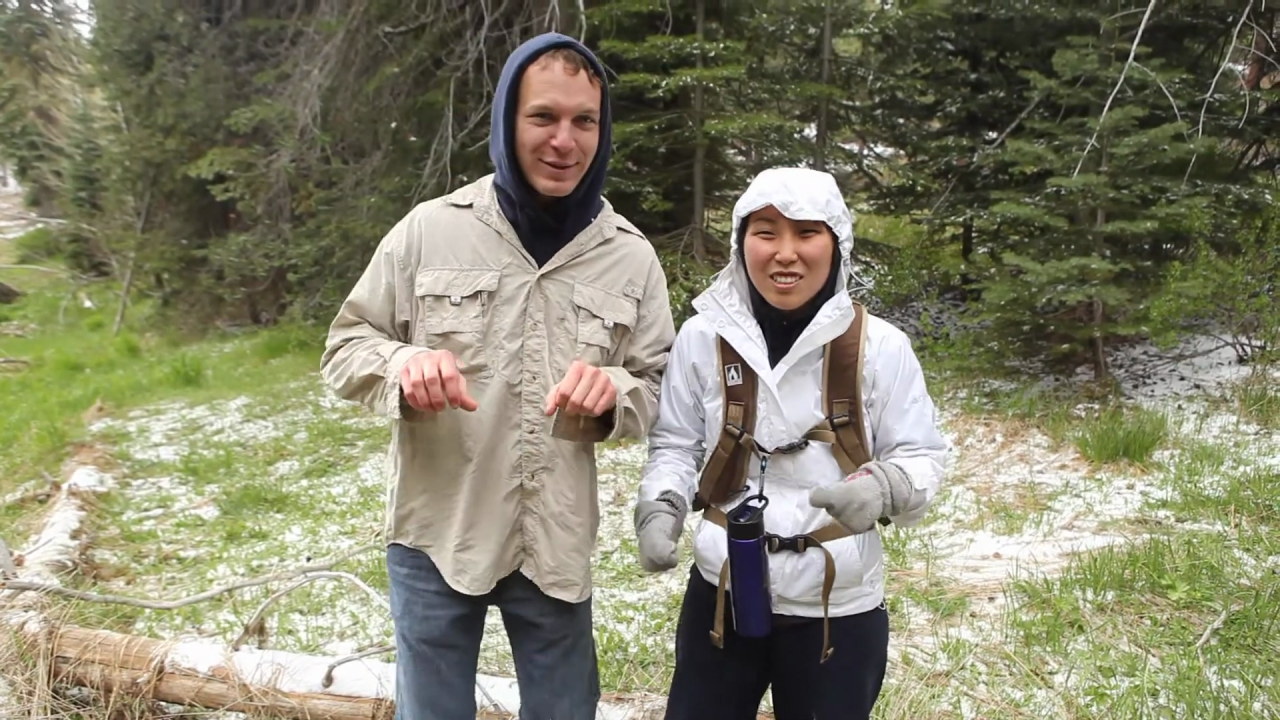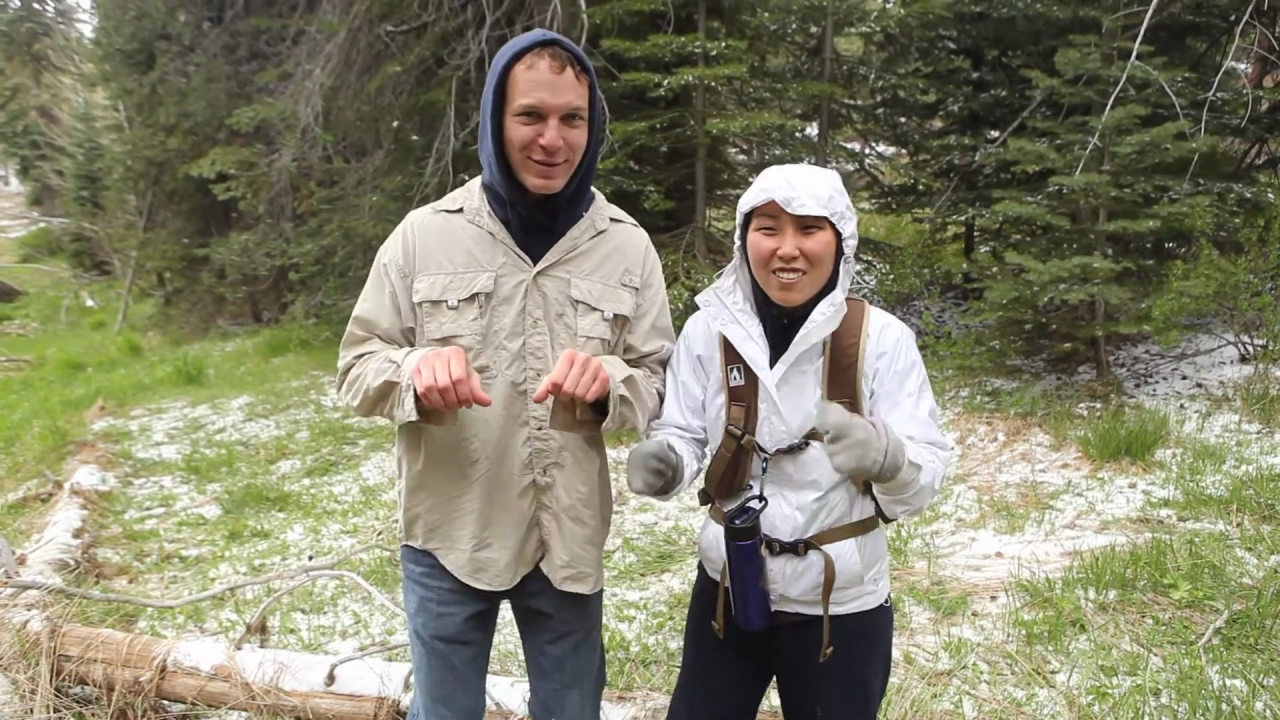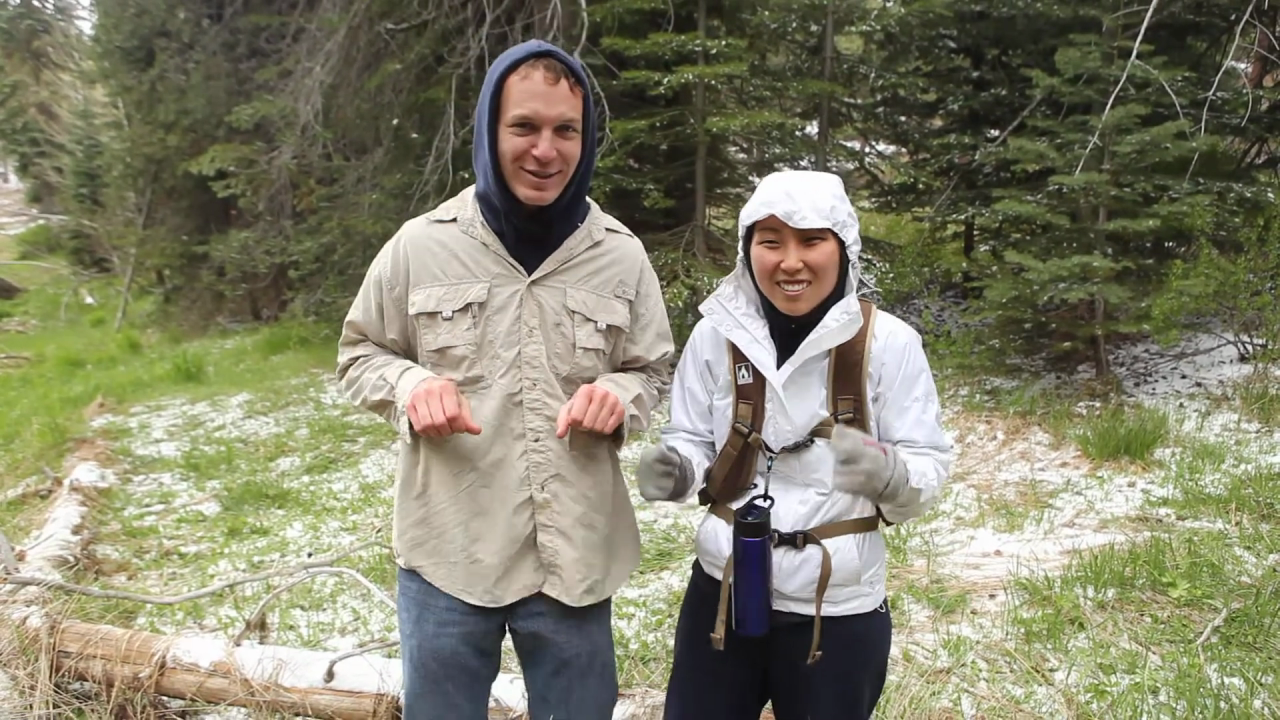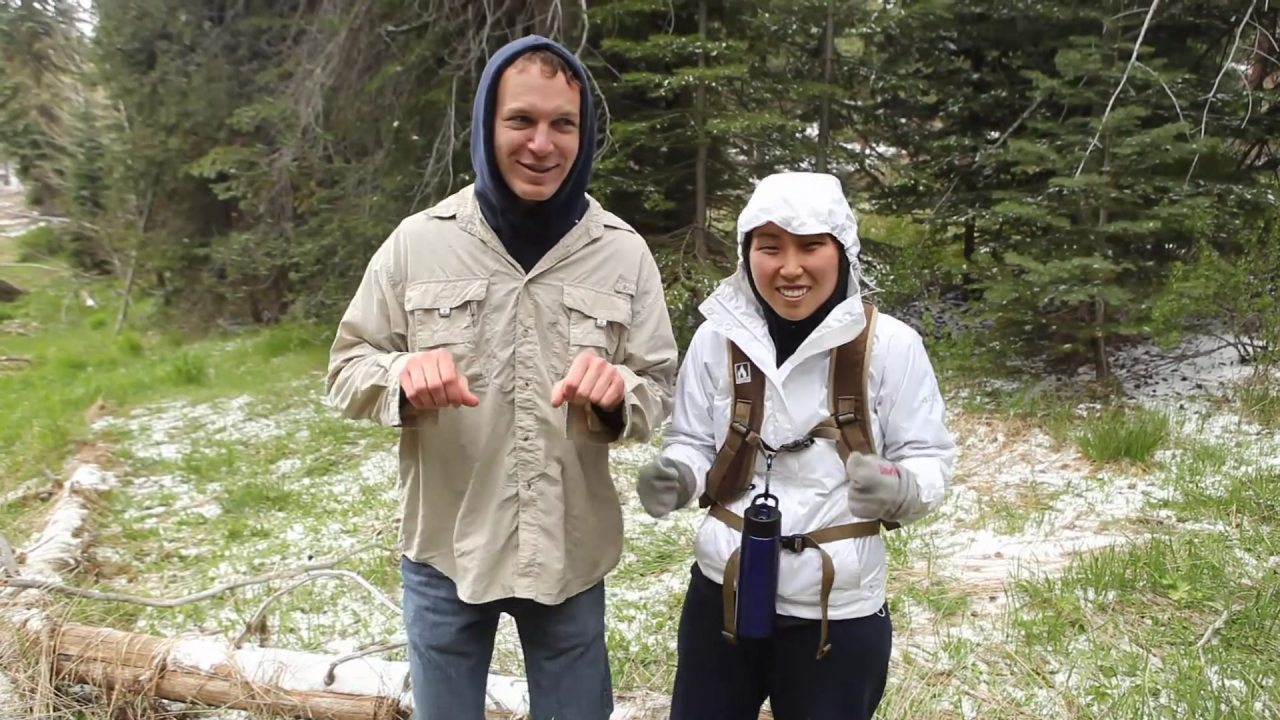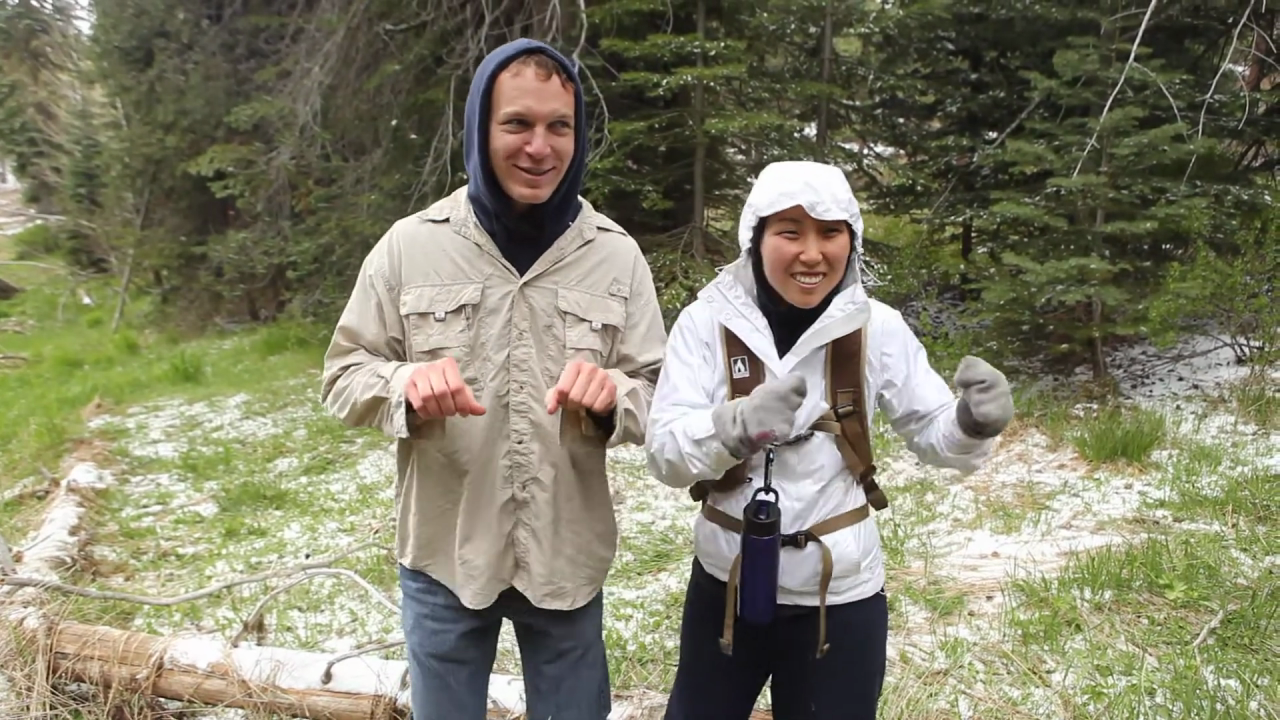
dt=0.3s
person 1, frame 1
left shoulder: (631, 256)
right shoulder: (428, 230)
left elbow: (656, 387)
right elbow: (345, 348)
left wrist: (612, 393)
right wrist: (403, 363)
left hip: (556, 542)
right hip: (435, 535)
person 1, frame 2
left shoulder: (626, 246)
right shoulder: (424, 235)
left elbow: (656, 380)
right elbow: (356, 369)
left wrist: (607, 381)
right wrist: (415, 367)
left hip: (568, 536)
right hip: (449, 534)
person 1, frame 3
left shoulder: (620, 255)
right shoulder: (419, 246)
left elbow: (652, 375)
right elbow: (359, 356)
left wrist: (617, 399)
right wrist: (409, 386)
left hip: (575, 558)
right hip: (445, 553)
person 1, frame 4
left shoulder: (624, 254)
right shoulder: (416, 243)
left elbow: (658, 396)
right elbow: (347, 374)
left wrist: (617, 394)
right wrist: (403, 377)
left hip: (571, 550)
right hip: (446, 550)
person 1, frame 5
left shoulder: (616, 255)
right shoulder: (409, 246)
left elbow: (654, 396)
right elbow: (343, 380)
left wrist: (611, 400)
right wrist: (407, 384)
left hip: (567, 556)
right hip: (443, 555)
person 2, frame 1
left shoulder: (879, 346)
right shoulder: (704, 336)
left elbow: (921, 456)
right elbow: (675, 444)
left wrist: (882, 487)
right wrist: (660, 508)
left hip: (838, 607)
right hip: (723, 594)
person 2, frame 2
left shoulder: (881, 339)
right shoulder: (709, 330)
left elbow: (926, 468)
right elbow: (681, 435)
left wrist: (880, 454)
right wrist: (661, 463)
left hip: (842, 604)
right hip: (730, 588)
person 2, frame 3
left shoulder: (888, 343)
right shoulder: (716, 334)
left elbow: (928, 467)
right elbow: (692, 441)
left wrist: (884, 474)
right wrist: (671, 468)
left hip: (838, 605)
right hip: (725, 588)
person 2, frame 4
left shoulder: (888, 344)
right shoulder: (716, 337)
left elbow: (930, 462)
right elbow: (689, 448)
left wrist: (892, 487)
right wrist: (671, 479)
left hip: (839, 607)
right hip: (725, 591)
person 2, frame 5
left shoulder: (875, 328)
right shoulder: (706, 323)
left elbow: (935, 431)
right elbow: (668, 452)
left wrist: (976, 418)
right wrist: (741, 422)
left hip: (839, 593)
right hip: (727, 584)
